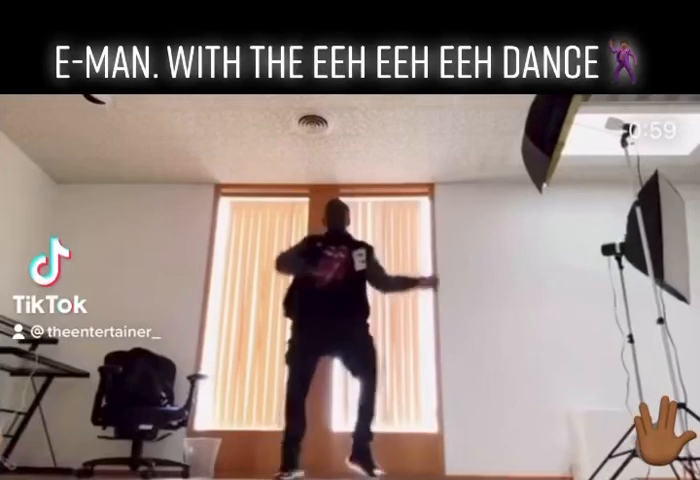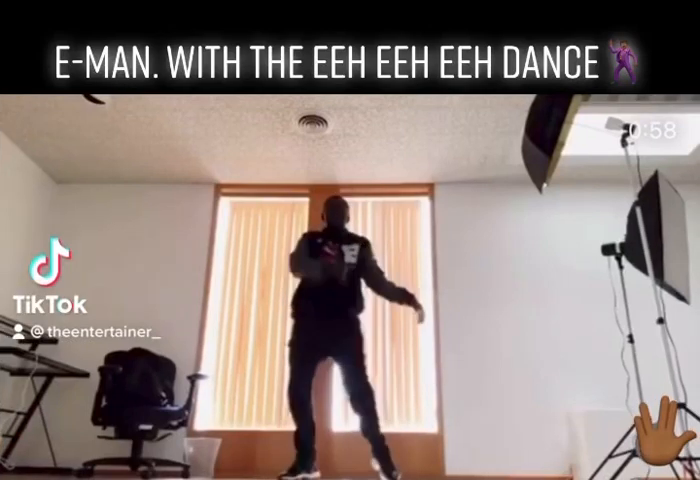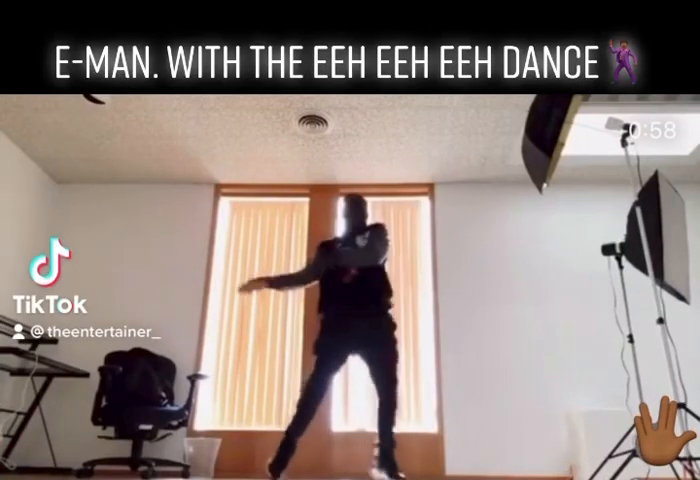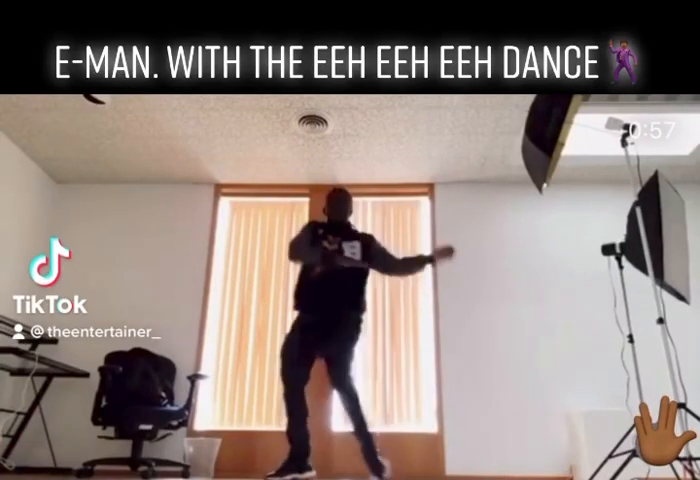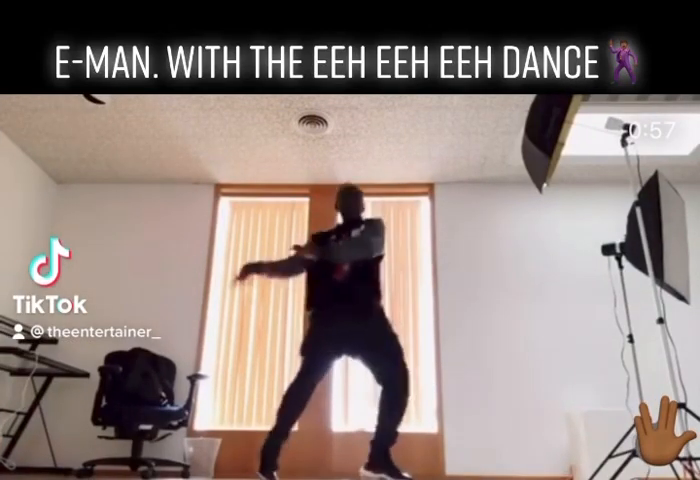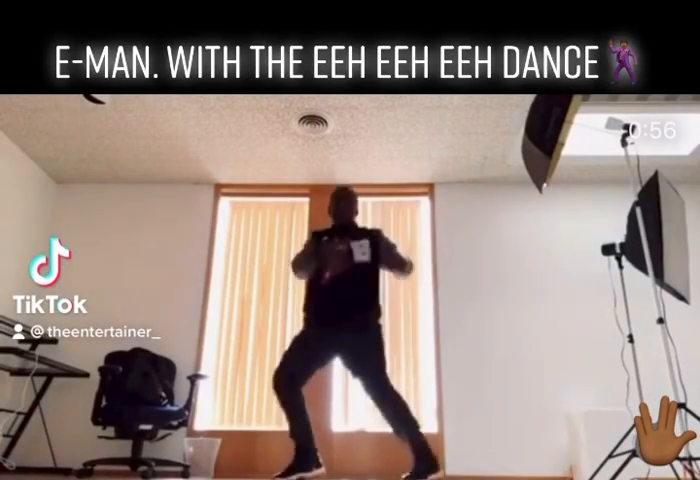
dt=0.5s
person 1, frame 1
left shoulder: (362, 249)
right shoulder: (310, 245)
left elbow: (383, 282)
right elbow: (283, 262)
left wrist: (418, 282)
right wrist: (308, 269)
left hip: (349, 324)
right hip: (313, 324)
left knee: (368, 376)
right knee: (298, 384)
left ankle: (361, 450)
person 1, frame 2
left shoulder: (360, 246)
right shoulder: (309, 241)
left elbow: (378, 283)
right elbow: (297, 266)
left wrist: (407, 298)
right wrist: (328, 269)
left hip: (343, 322)
right hip: (309, 322)
left knee: (356, 381)
right knee: (298, 386)
left ankle: (380, 451)
person 1, frame 3
left shoulder: (376, 233)
right shoulder: (328, 246)
left elbow: (373, 255)
right elbow: (306, 276)
left wrist: (334, 257)
right wrist: (269, 282)
left hip: (373, 319)
right hip: (338, 319)
left knee: (387, 383)
right knee: (320, 380)
right ankle: (287, 447)
person 1, frame 4
left shoulder: (364, 242)
right shoulder: (312, 231)
left elbow: (395, 267)
right elbow: (296, 251)
left wrist: (429, 258)
right wrist: (334, 259)
left hip: (343, 319)
right hip: (310, 318)
left knee: (339, 378)
right knee: (292, 379)
left ankle: (370, 454)
person 1, frame 5
left shoulder: (373, 228)
right shoulder: (322, 240)
left elbow: (367, 249)
right elbow: (289, 267)
left wrist: (321, 253)
right wrist: (256, 267)
left hip: (367, 317)
right hip: (329, 318)
left knee: (396, 378)
right knee: (307, 380)
right ankle: (271, 453)
person 1, frame 6
left shoulder: (373, 239)
right shoulder: (318, 240)
left elbow: (402, 264)
right elbow: (299, 268)
left wrist: (400, 264)
right wrist: (321, 258)
left hip: (360, 326)
right hip: (320, 326)
left knee: (378, 388)
right knee: (285, 380)
right ankle: (307, 456)
